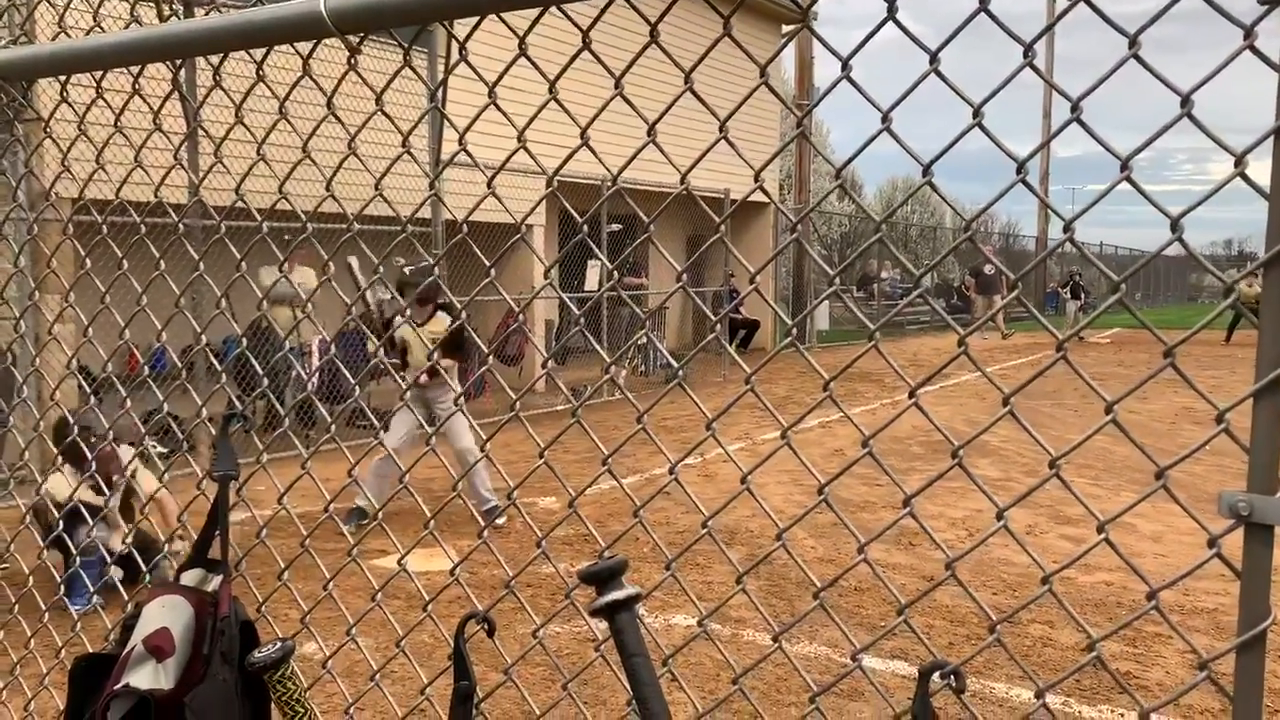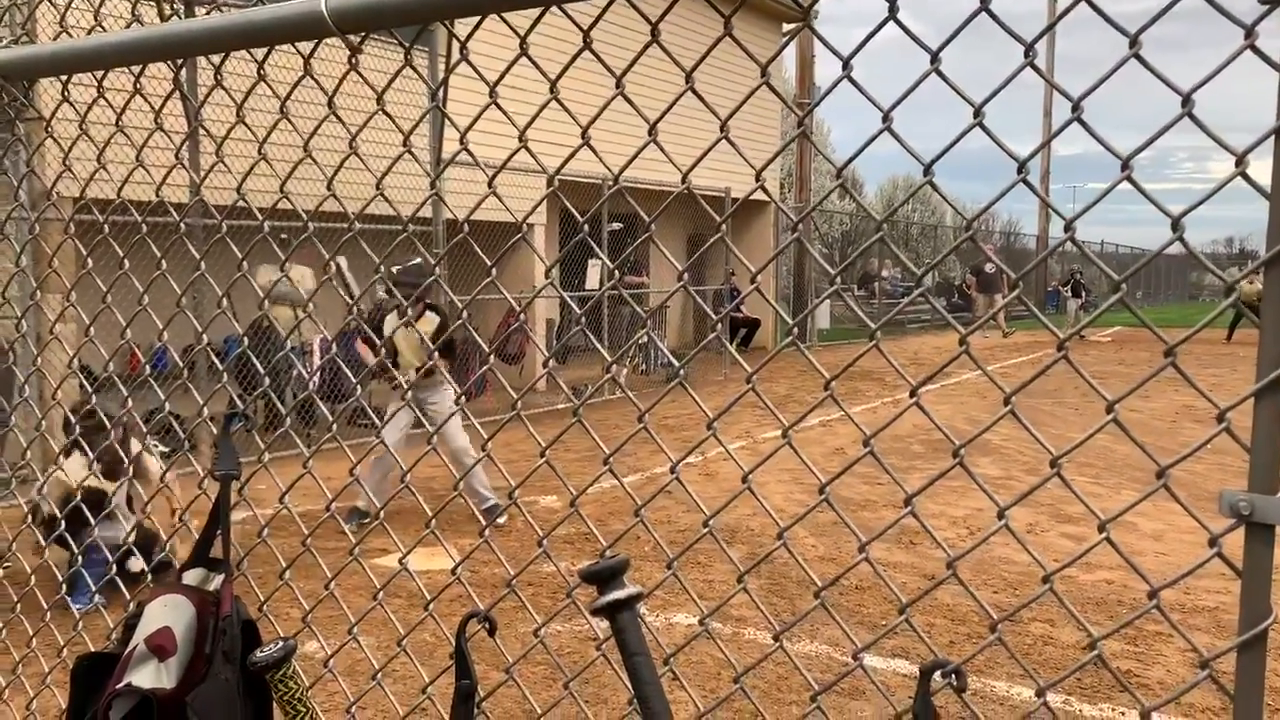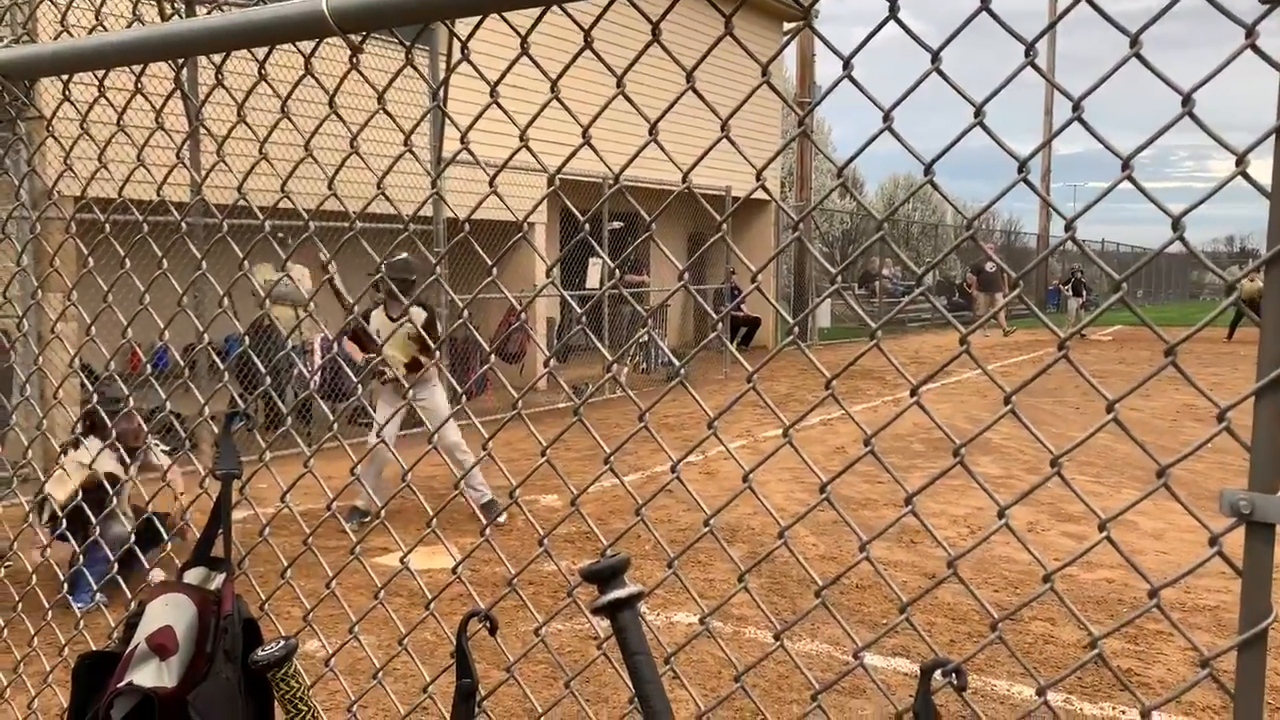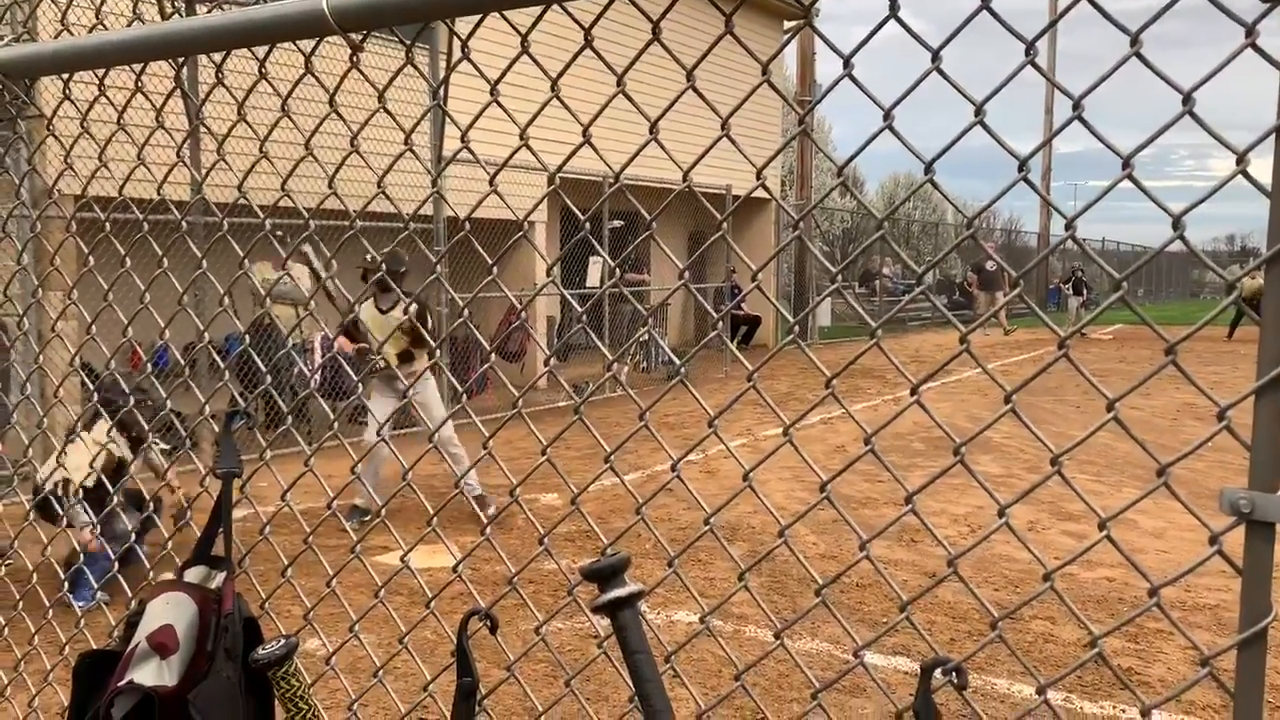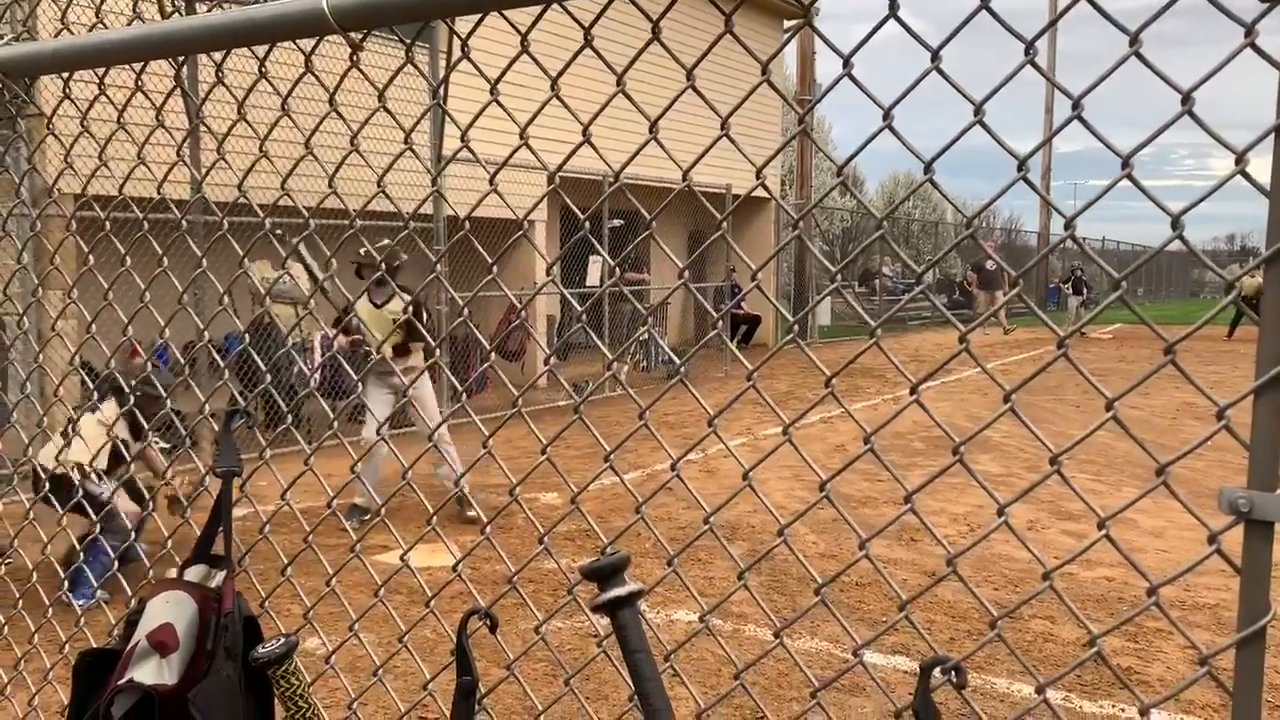
dt=0.1s
person 1, frame 1
left shoulder: (449, 318)
right shoulder: (399, 320)
left elbow: (456, 357)
right elbow: (391, 355)
left wrist: (426, 376)
right wrist: (393, 363)
left hip: (445, 389)
right hip: (412, 390)
left knee: (465, 446)
right knee: (390, 446)
left ankle: (488, 504)
right ankle: (364, 506)
person 1, frame 2
left shoulder: (436, 319)
right shoulder: (387, 316)
left elbow: (444, 359)
right elbow: (363, 343)
left wrist: (414, 376)
right wrist: (376, 364)
left hip: (435, 389)
right hip: (403, 391)
left knee: (459, 447)
right knee: (386, 445)
left ankle: (488, 504)
right ankle: (364, 506)
person 1, frame 3
left shoulder: (423, 315)
right shoulder: (373, 314)
left elbow: (432, 356)
right elbow: (348, 341)
left wrist: (401, 370)
right wrist: (365, 360)
left hip: (426, 383)
right hip: (391, 386)
left knee: (452, 441)
right knee: (379, 444)
left ankle: (484, 500)
right ankle: (364, 504)
person 1, frame 4
left shoulder: (414, 306)
right shoulder: (363, 308)
left elbow: (425, 347)
right elbow: (340, 338)
left wrist: (392, 360)
right wrist: (355, 351)
left hip: (418, 377)
right hip: (383, 380)
left knee: (445, 435)
right knee: (375, 440)
left ankle: (474, 493)
right ankle: (364, 503)
person 1, frame 5
left shoulder: (408, 300)
right shoulder: (358, 303)
left elbow: (422, 342)
right elbow: (336, 335)
left wrist: (387, 351)
right wrist: (351, 343)
left hip: (413, 373)
right hip: (379, 376)
left knee: (438, 433)
right knee: (373, 438)
left ankle: (460, 492)
right ankle: (364, 502)
person 2, frame 1
left shoulder: (124, 458)
right shoulder: (60, 482)
left elbow: (162, 496)
right elbow: (40, 512)
left wrist: (177, 537)
right knee: (95, 529)
right ankle: (77, 598)
person 2, frame 2
left shoulder: (132, 449)
right shoulder: (71, 470)
right elbow: (42, 507)
left knee: (163, 560)
right knee: (108, 534)
right ankle: (79, 595)
person 2, frame 3
left shoulder: (139, 439)
right shoulder: (84, 457)
left elbow: (169, 470)
right elbow: (51, 500)
left wrist: (181, 504)
right hip: (73, 517)
left knee: (162, 526)
right knee: (116, 529)
right ankle: (81, 593)
person 2, frame 4
left shoulder: (135, 430)
right shoulder: (99, 436)
left elbow: (154, 457)
right elbow: (69, 485)
left wrist: (176, 491)
right wrist: (82, 529)
right hip: (54, 497)
left knee: (150, 506)
right knee: (122, 524)
left ankle: (122, 552)
right ankle: (81, 593)
person 2, frame 5
left shoulder: (136, 419)
right shoulder: (103, 418)
left elbow: (148, 451)
right elbow: (80, 471)
left wrist: (170, 484)
right wrist: (116, 499)
right hip: (54, 478)
left knee: (141, 499)
right knee: (121, 518)
left ankle: (122, 550)
right ankle: (82, 591)
